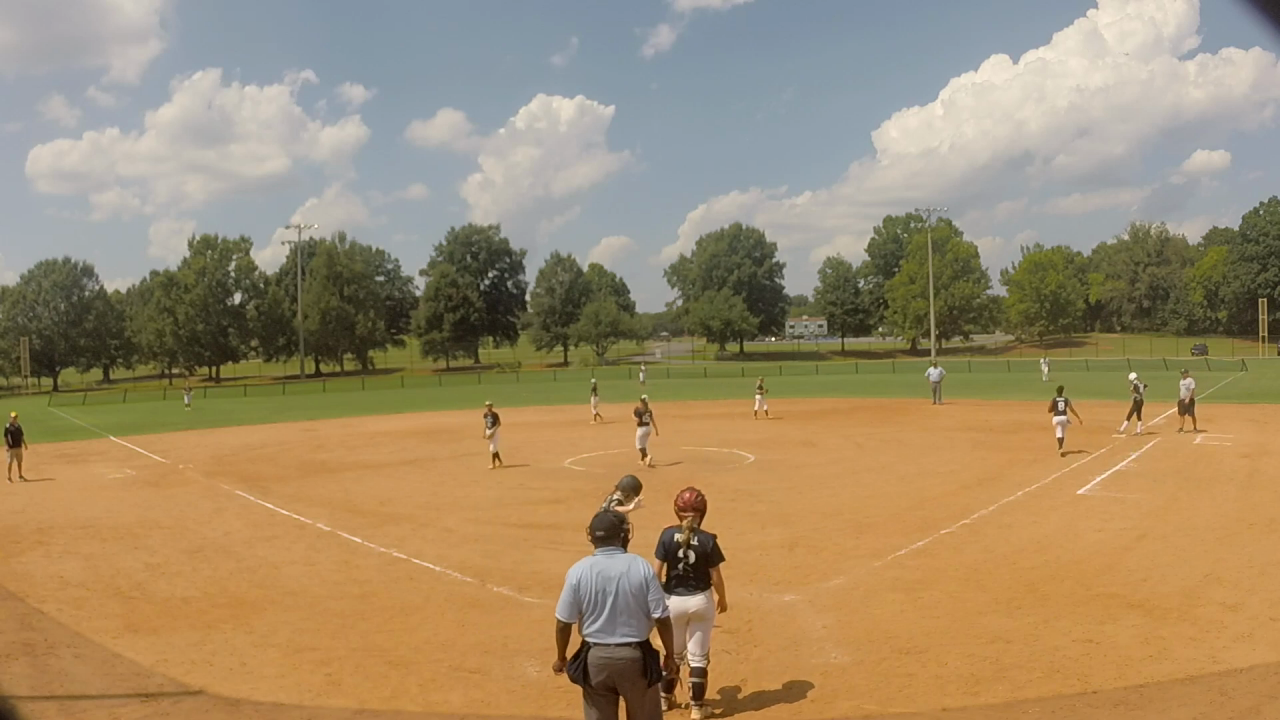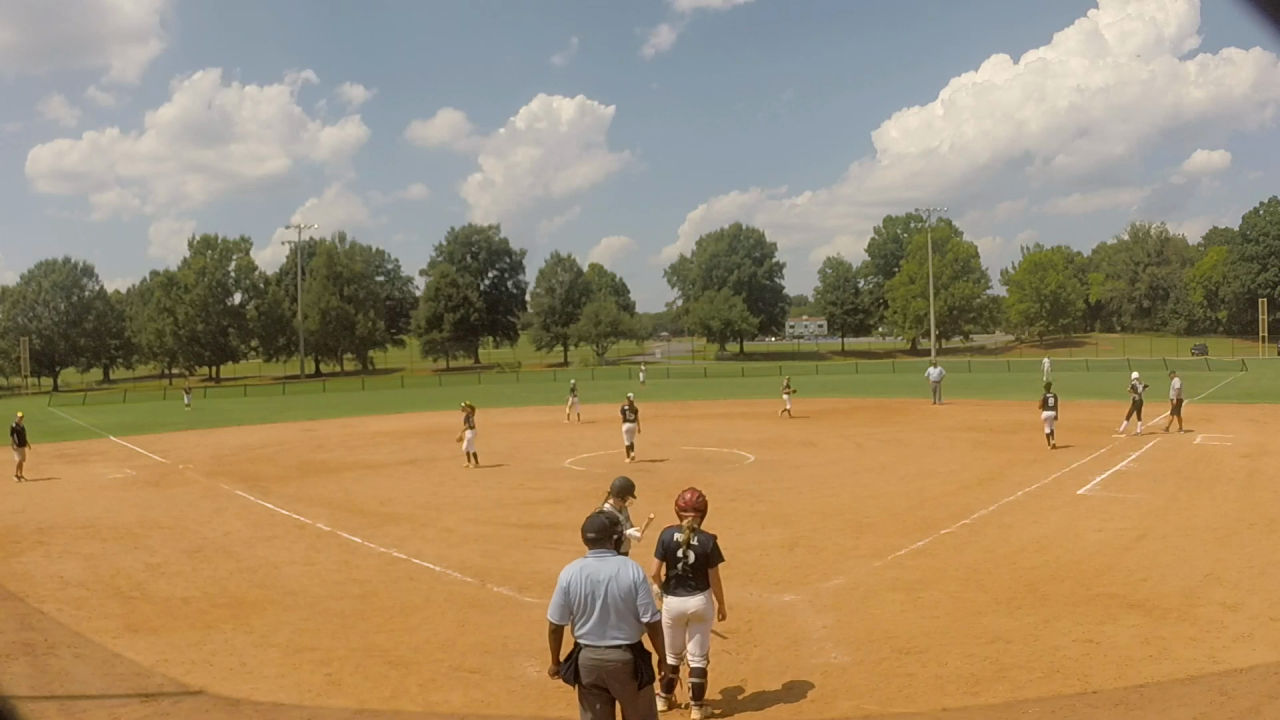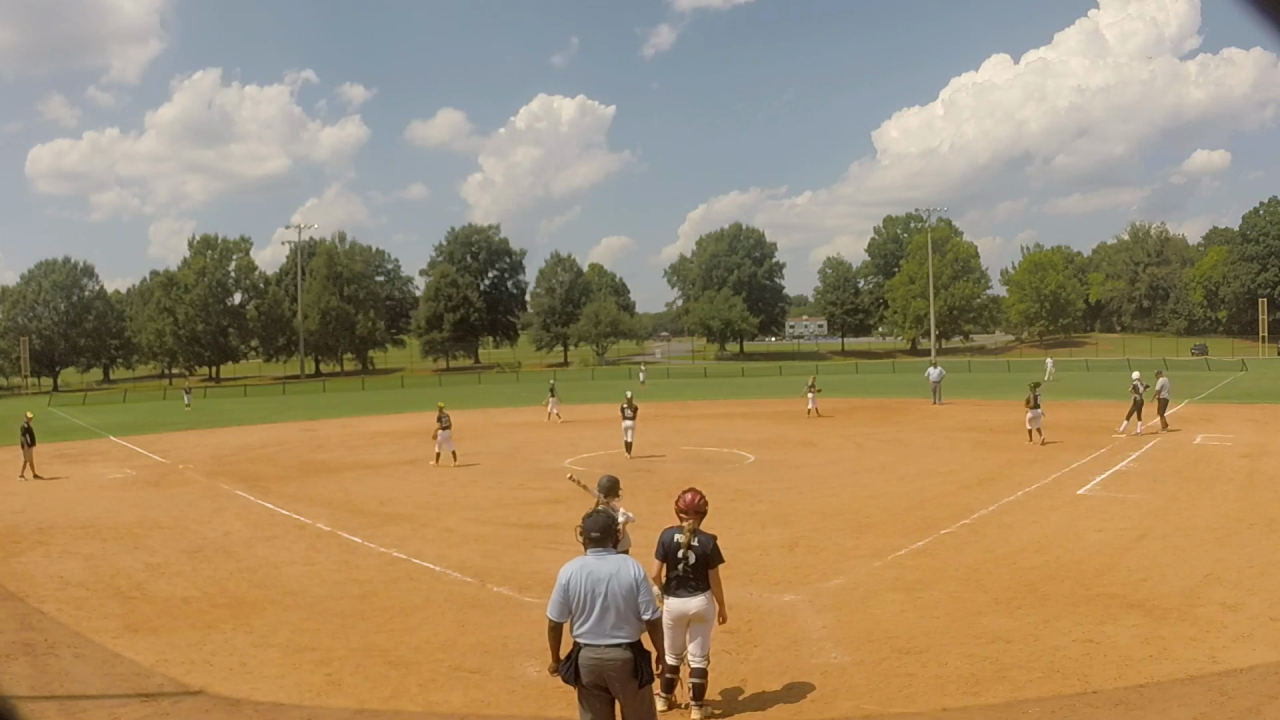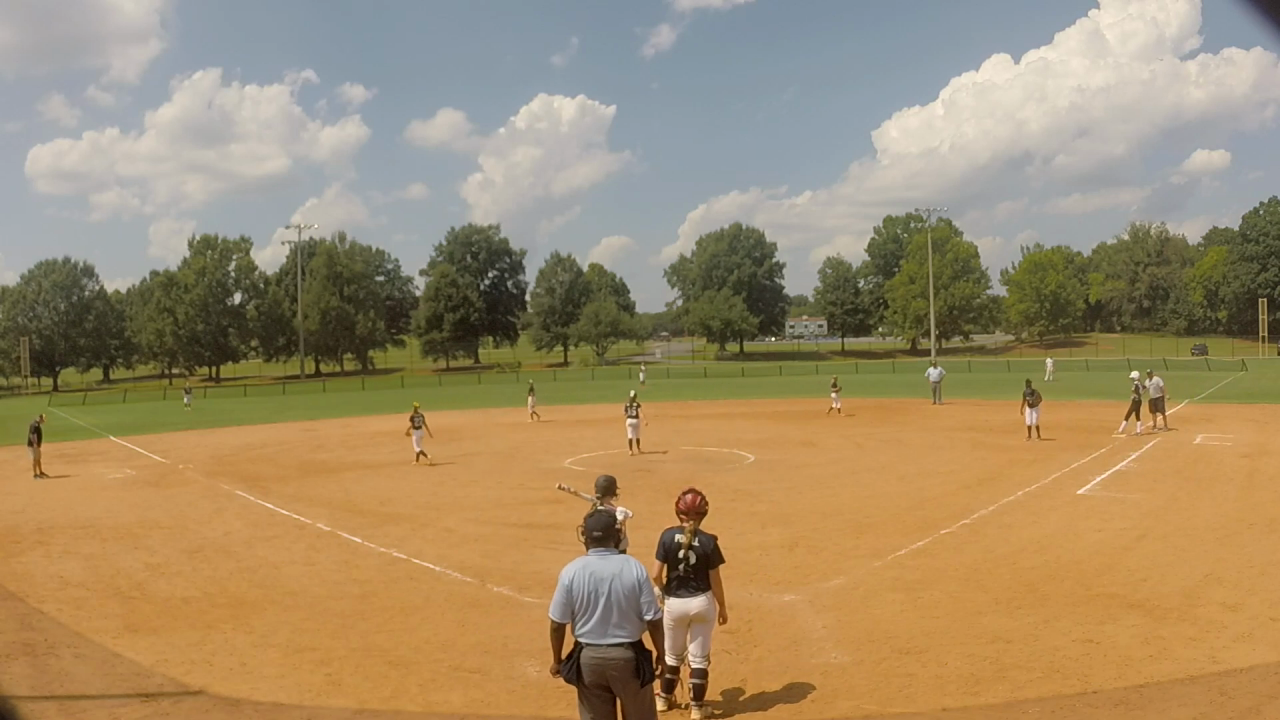
dt=0.7s
person 1, frame 1
left shoulder: (667, 535)
right shoulder: (707, 540)
left elbow: (656, 573)
right elbow: (716, 578)
left wrist: (662, 591)
right wrist: (722, 600)
left hip: (674, 601)
right hip: (701, 601)
left knee: (673, 653)
right knee: (698, 657)
left ankle: (664, 699)
person 1, frame 2
left shoulder: (667, 534)
right shoulder: (707, 540)
left elbow: (654, 572)
right elbow: (714, 579)
left wrist: (663, 589)
right wrist: (721, 605)
left hip: (673, 602)
right hip: (700, 601)
left knee: (672, 654)
right knee: (698, 657)
left ankle: (664, 699)
person 1, frame 3
left shoulder: (667, 536)
right shoulder: (708, 541)
left elbow: (655, 574)
right elbow: (714, 580)
left wrist: (663, 591)
right wrist: (722, 607)
left hip: (673, 602)
right hip: (701, 602)
left knee: (672, 654)
right knee: (698, 657)
left ankle: (664, 699)
person 1, frame 4
left shoulder: (668, 536)
right shoulder: (708, 541)
left elbow: (655, 574)
right elbow: (715, 580)
left wrist: (664, 591)
right wrist: (722, 607)
left hip: (674, 603)
right hip: (702, 603)
left knee: (672, 654)
right knee: (699, 657)
left ankle: (664, 699)
person 2, frame 1
left shoulder: (579, 570)
right shoulder: (641, 567)
left elbow: (563, 622)
right elbow: (662, 618)
left wrist: (560, 657)
right wrist: (670, 654)
left hip: (595, 656)
right hip: (635, 655)
person 2, frame 2
left shoulder: (570, 573)
right shoulder: (631, 570)
left elbow: (556, 625)
right elbow: (651, 621)
left wrist: (556, 661)
right wrist: (663, 657)
left hip: (587, 659)
right hip: (627, 657)
person 2, frame 3
left shoulder: (569, 571)
right shoulder: (632, 567)
left elbow: (555, 622)
right elbow: (651, 618)
left wrist: (555, 658)
right wrist: (660, 653)
left hip: (587, 658)
right hip: (627, 656)
person 2, frame 4
left shoulder: (571, 571)
right shoulder: (634, 567)
left elbow: (558, 623)
right elbow: (653, 619)
left wrist: (557, 659)
right wrist: (661, 653)
left hip: (588, 657)
right hip: (628, 655)
